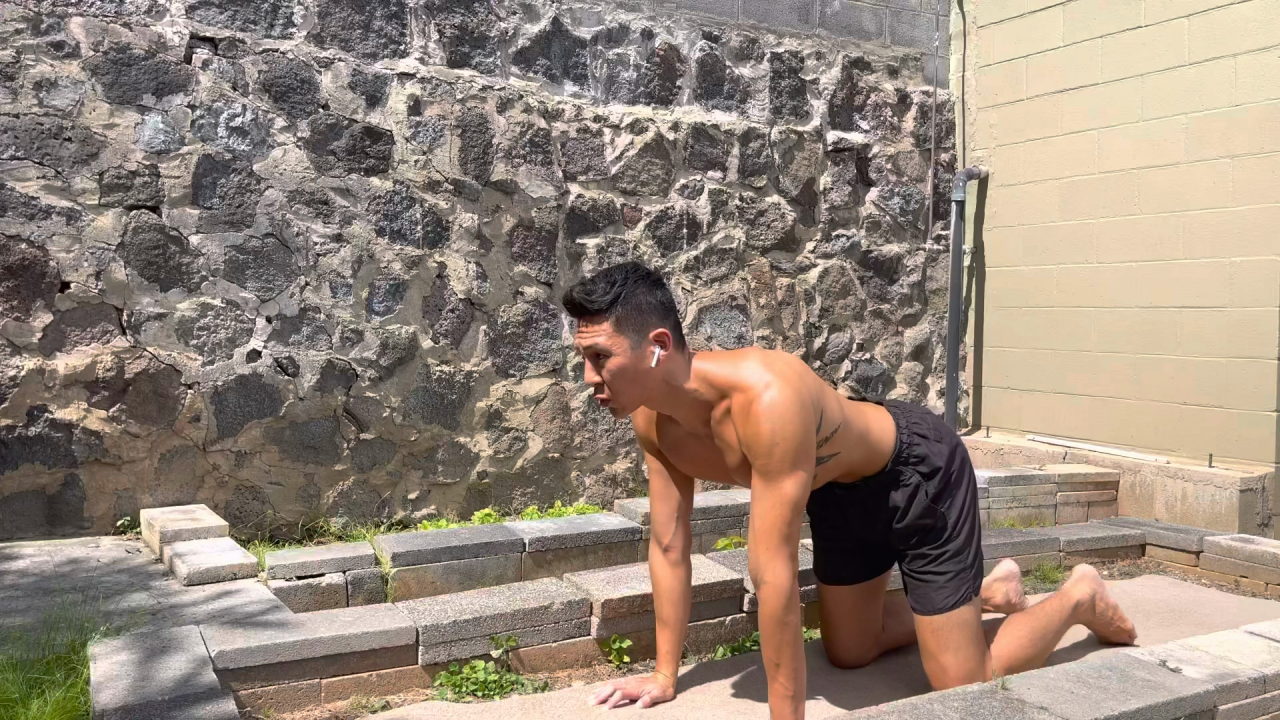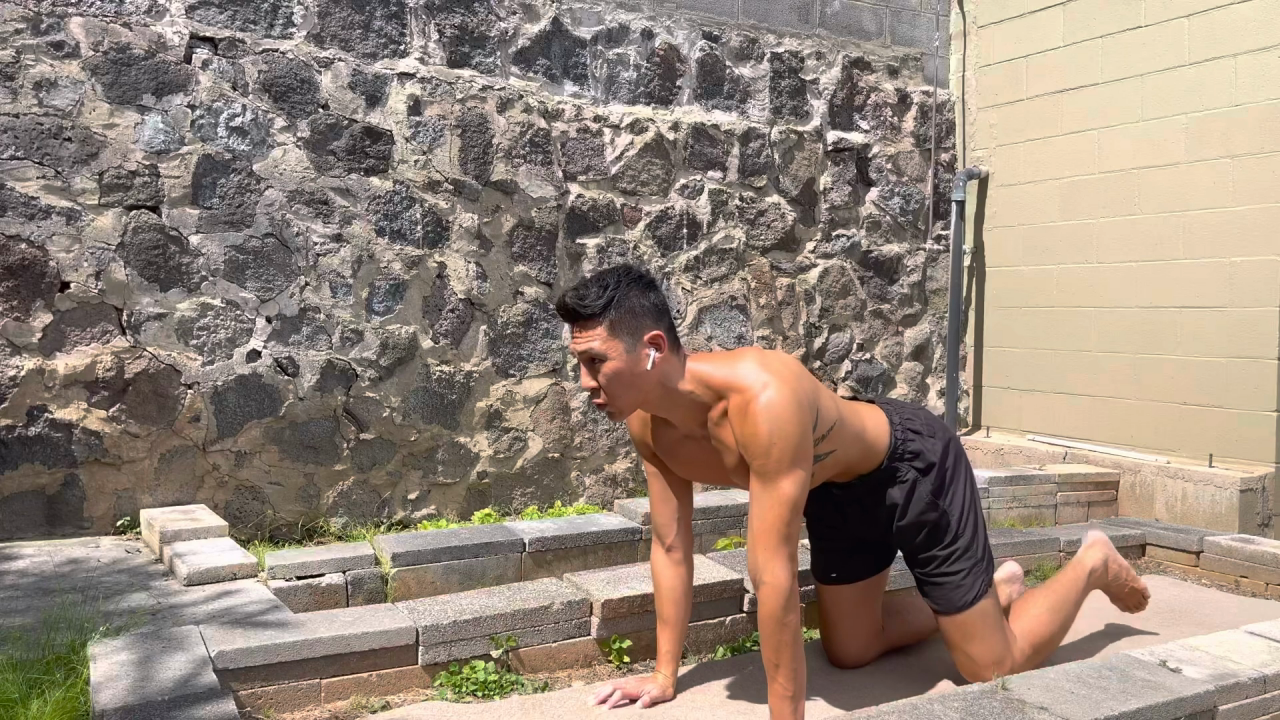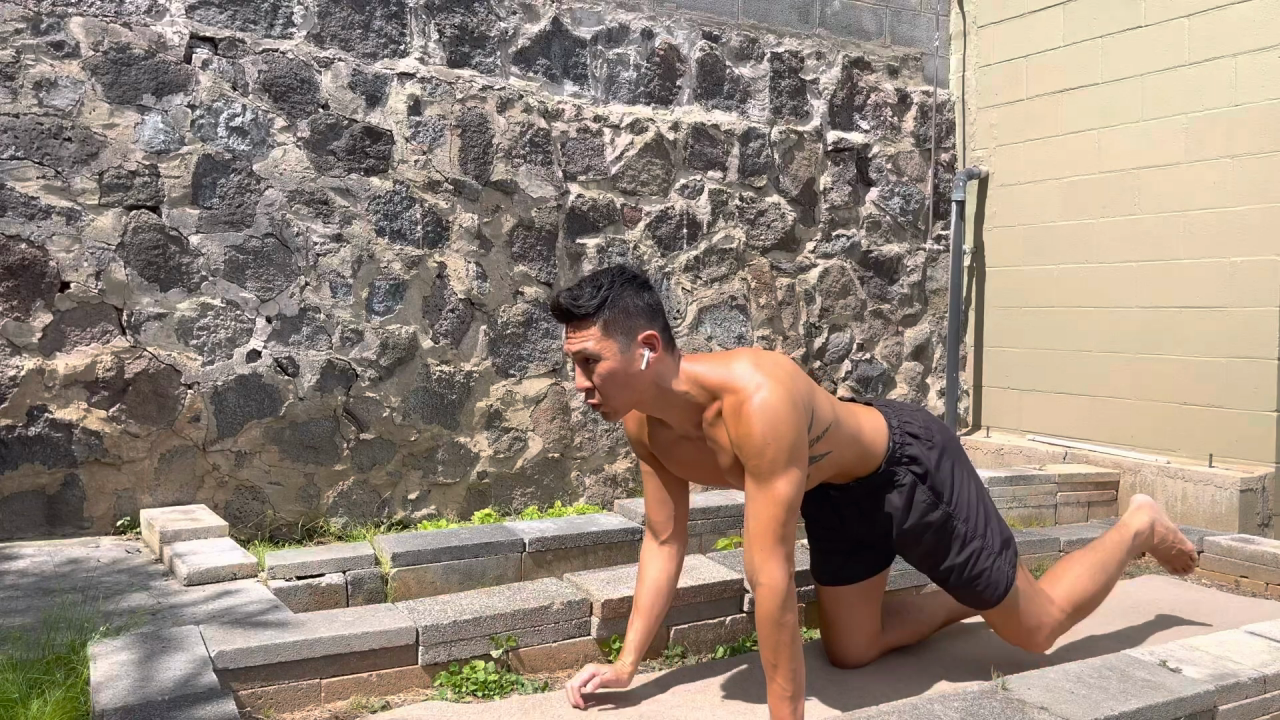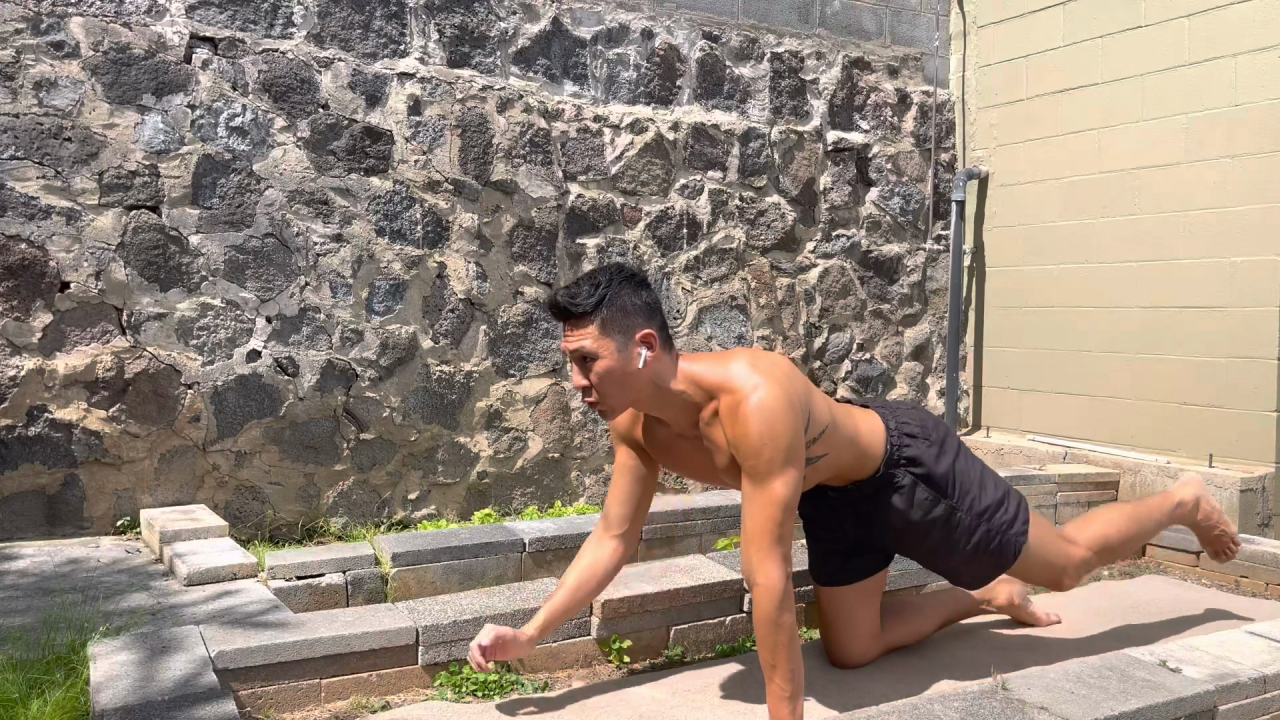
dt=0.2s
person 1, frame 1
left shoulder: (768, 399)
right shoulder: (652, 418)
left elbow: (773, 573)
right elbow: (668, 546)
left hip: (917, 468)
right hip: (841, 490)
right knee: (848, 654)
left ankle: (1077, 598)
right ankle: (991, 591)
person 1, frame 2
left shoulder: (763, 400)
right shoulder: (647, 423)
left elbow: (772, 574)
right elbow: (670, 547)
left hip: (913, 464)
right hip: (838, 487)
right knee: (849, 653)
left ankle: (1090, 566)
right ankle: (993, 589)
person 1, frame 3
left shoulder: (759, 400)
right shoulder: (643, 423)
left elbow: (769, 576)
right elbow: (663, 540)
right wrist: (627, 662)
left hip: (909, 465)
right hip: (837, 491)
left knee: (1035, 629)
right knee: (850, 652)
left ankle: (1137, 528)
right ankle: (984, 591)
person 1, frame 4
left shoulder: (755, 399)
right shoulder: (635, 421)
left elbow: (769, 579)
right elbow: (612, 537)
right wrist: (531, 633)
left hip: (909, 463)
right hip: (835, 490)
left knee: (1065, 561)
right knee: (853, 649)
left ankle: (1181, 501)
right ankle: (990, 593)
